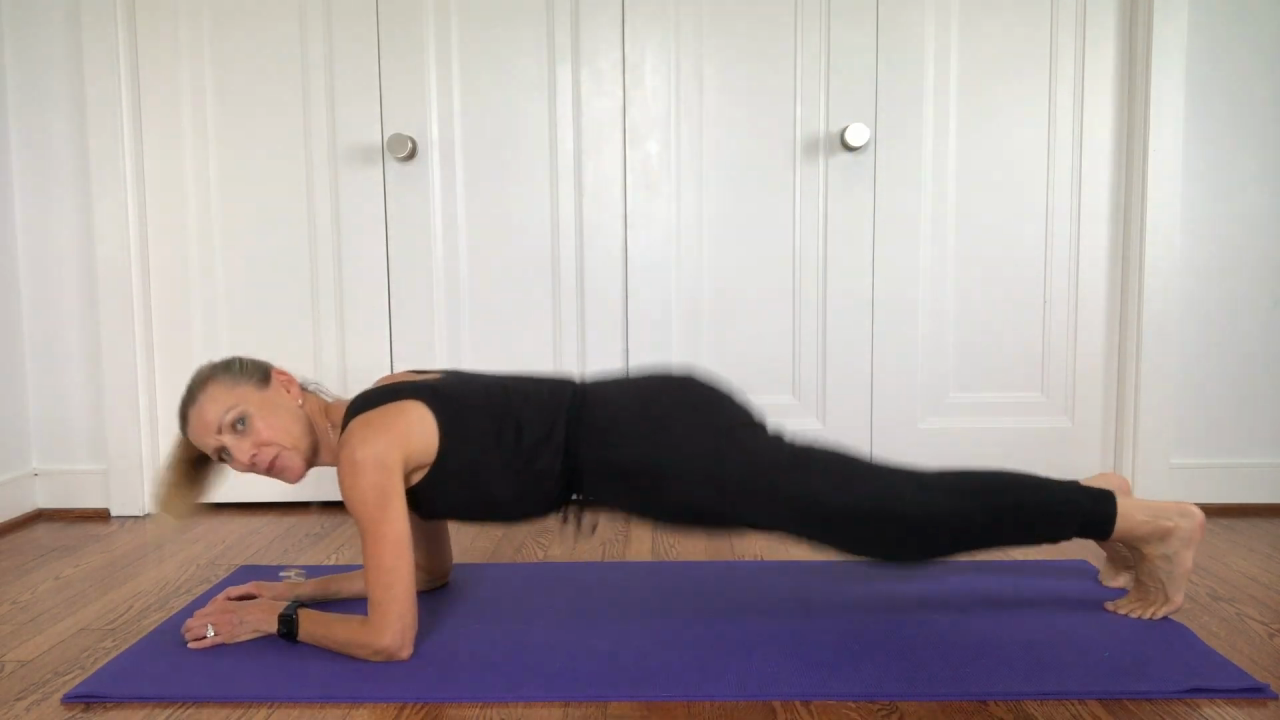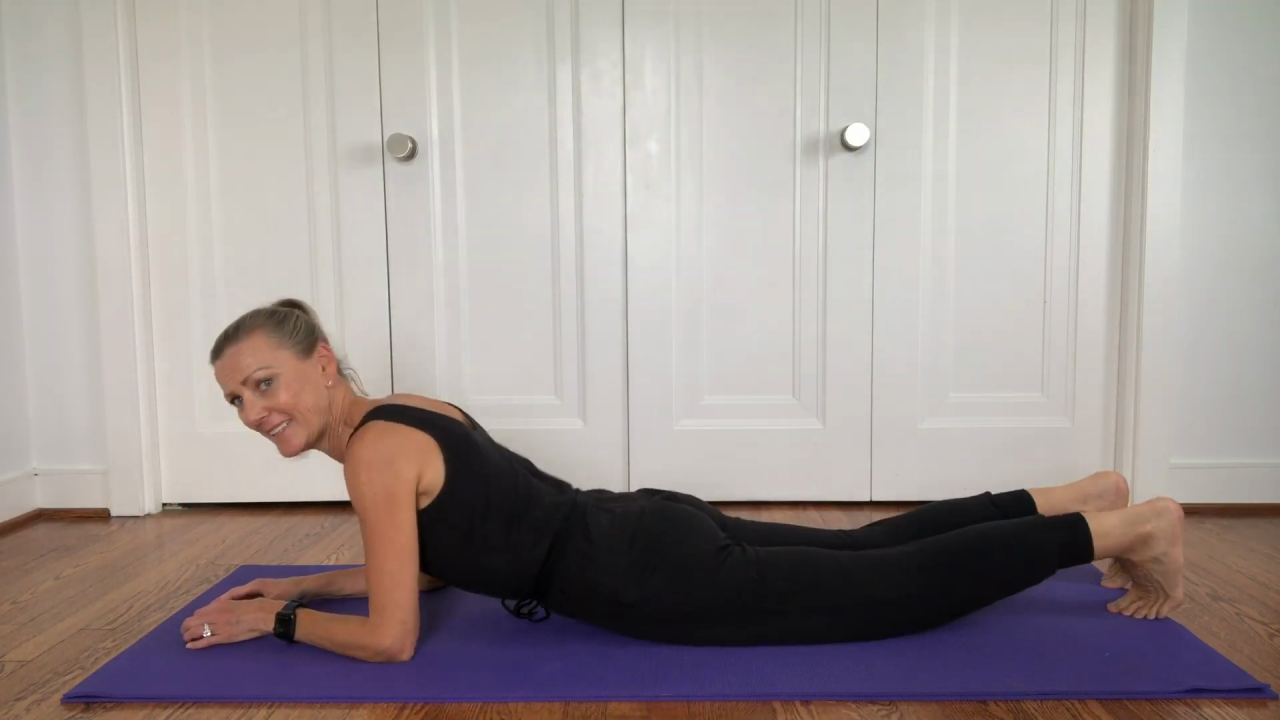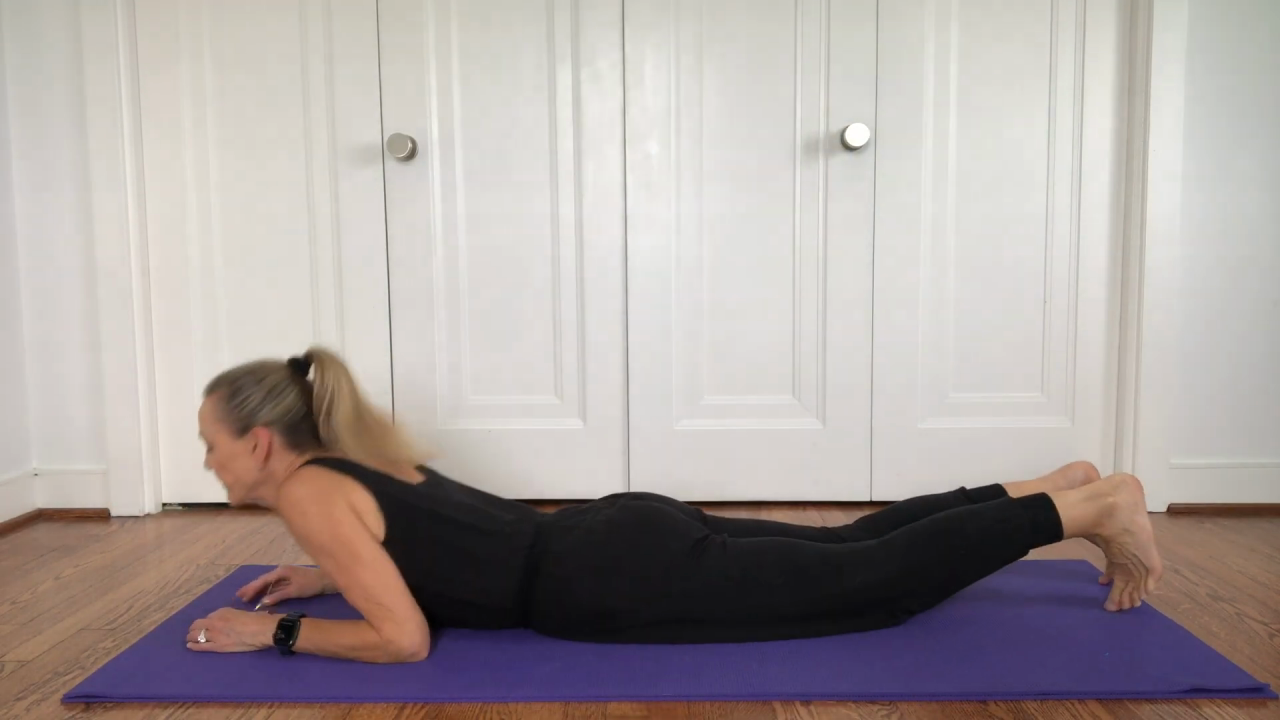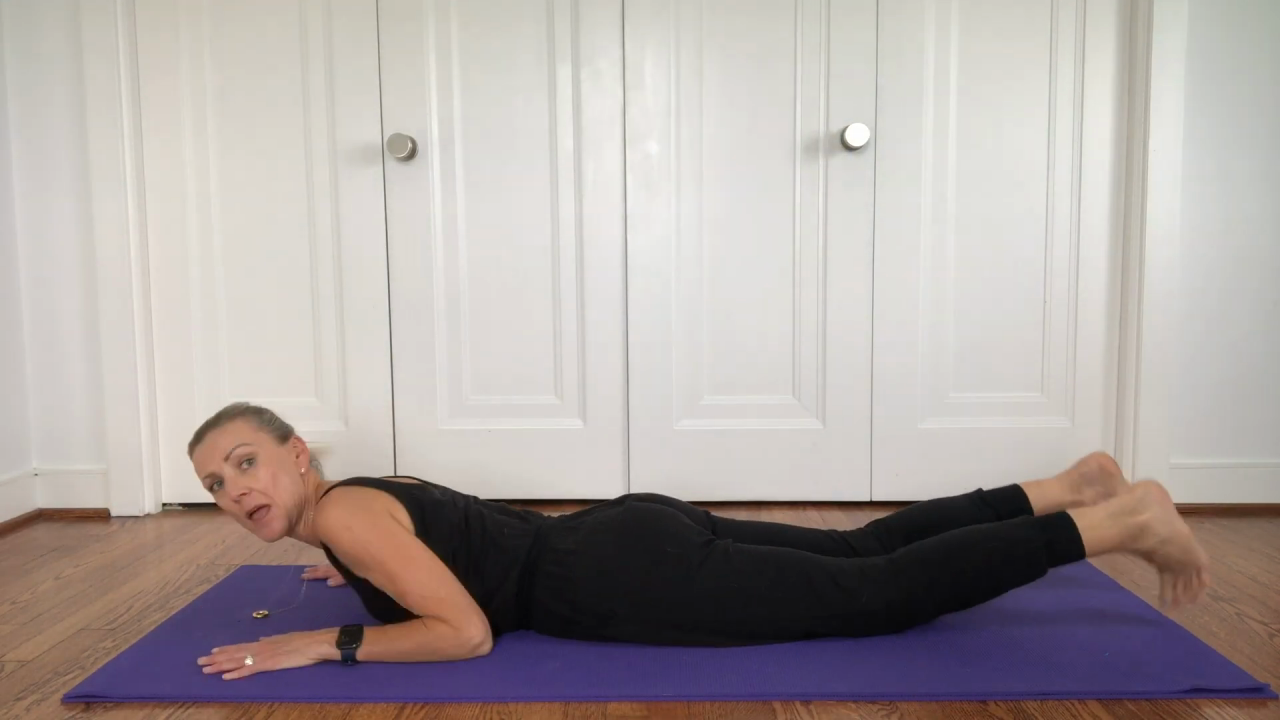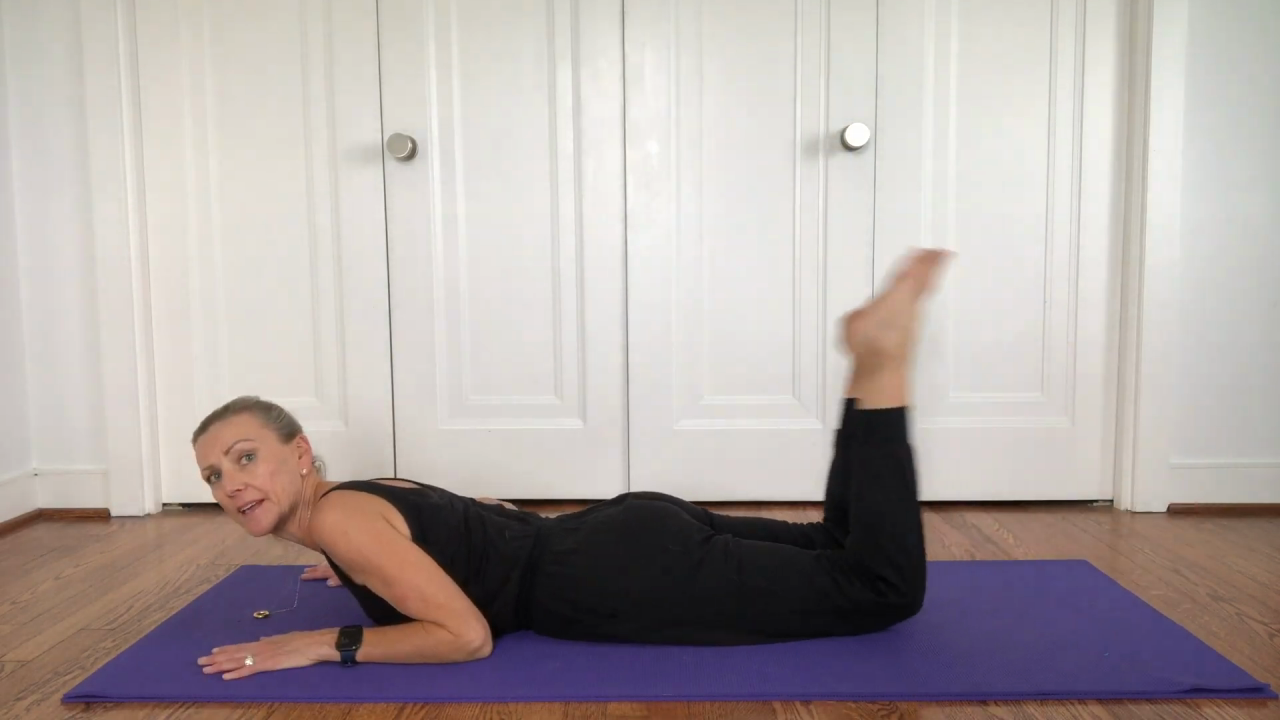
dt=0.5s
person 1, frame 1
left shoulder: (363, 443)
right shoulder: (387, 414)
left elbow: (393, 632)
right elbow: (429, 566)
left wrist: (283, 620)
right wrist: (294, 587)
left hip: (665, 447)
right hip: (659, 425)
left knee: (906, 509)
right knee: (890, 523)
left ankle: (1142, 516)
right ankle: (1097, 500)
person 1, frame 2
left shoulder: (374, 449)
right shoulder: (402, 414)
left elbow: (391, 639)
right elbow: (432, 563)
left wrist: (274, 620)
right wrist: (302, 583)
left hip: (643, 581)
right hip: (649, 532)
left knee: (897, 589)
right knee: (867, 553)
left ankle: (1126, 528)
right ankle: (1074, 499)
person 1, frame 3
left shoulder: (306, 492)
right shoulder: (362, 462)
left elbow: (406, 638)
left wrist: (277, 632)
right wrist: (331, 573)
left hip: (618, 584)
right hip: (622, 535)
left knee: (877, 581)
right knee: (852, 548)
left ankle: (1087, 506)
right ankle: (1047, 489)
person 1, frame 4
left shoulder: (340, 513)
right shoulder: (374, 500)
left elbow: (468, 631)
left wrist: (327, 642)
right wrist: (383, 573)
left hip: (627, 585)
right hip: (635, 540)
left knee: (883, 593)
right knee: (865, 553)
left ankle: (1116, 524)
right ankle: (1064, 489)
person 1, frame 5
left shoulder: (339, 519)
right shoulder: (369, 496)
left elbow: (469, 635)
left wrist: (321, 642)
left hip: (627, 585)
right hip: (629, 536)
left knee: (889, 591)
right knee: (864, 561)
left ankle: (882, 362)
right ankle: (875, 353)
